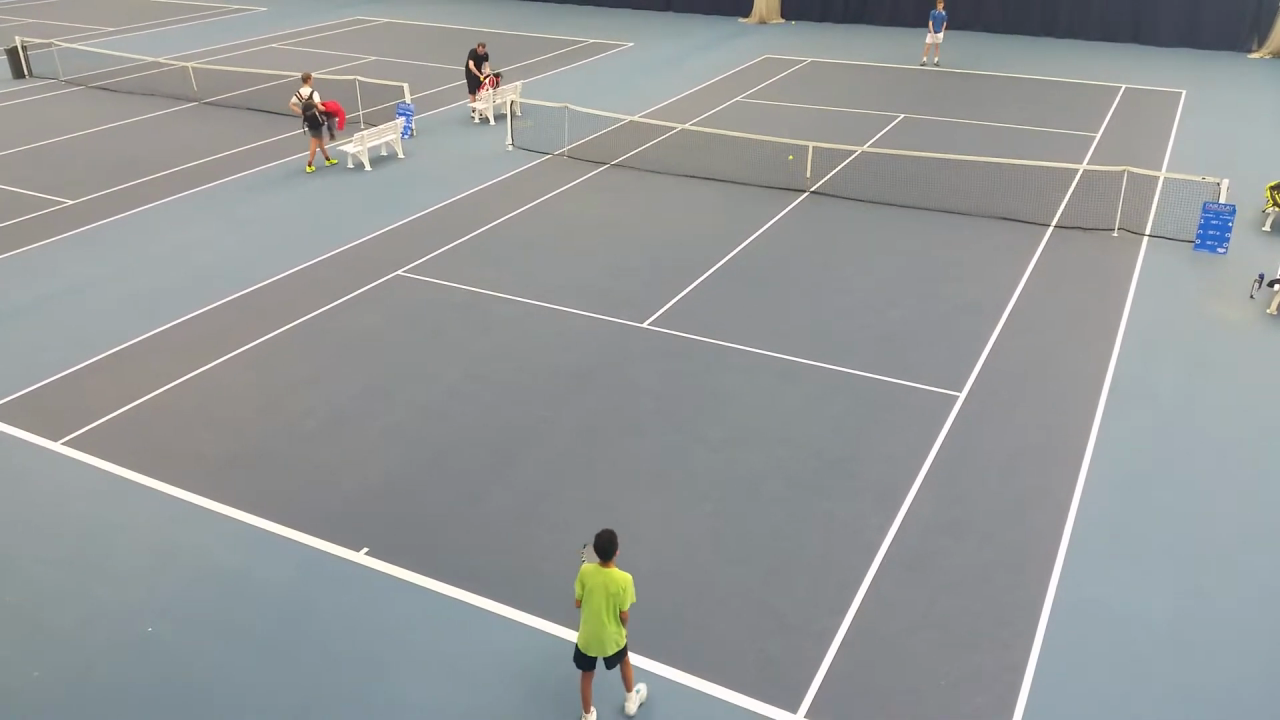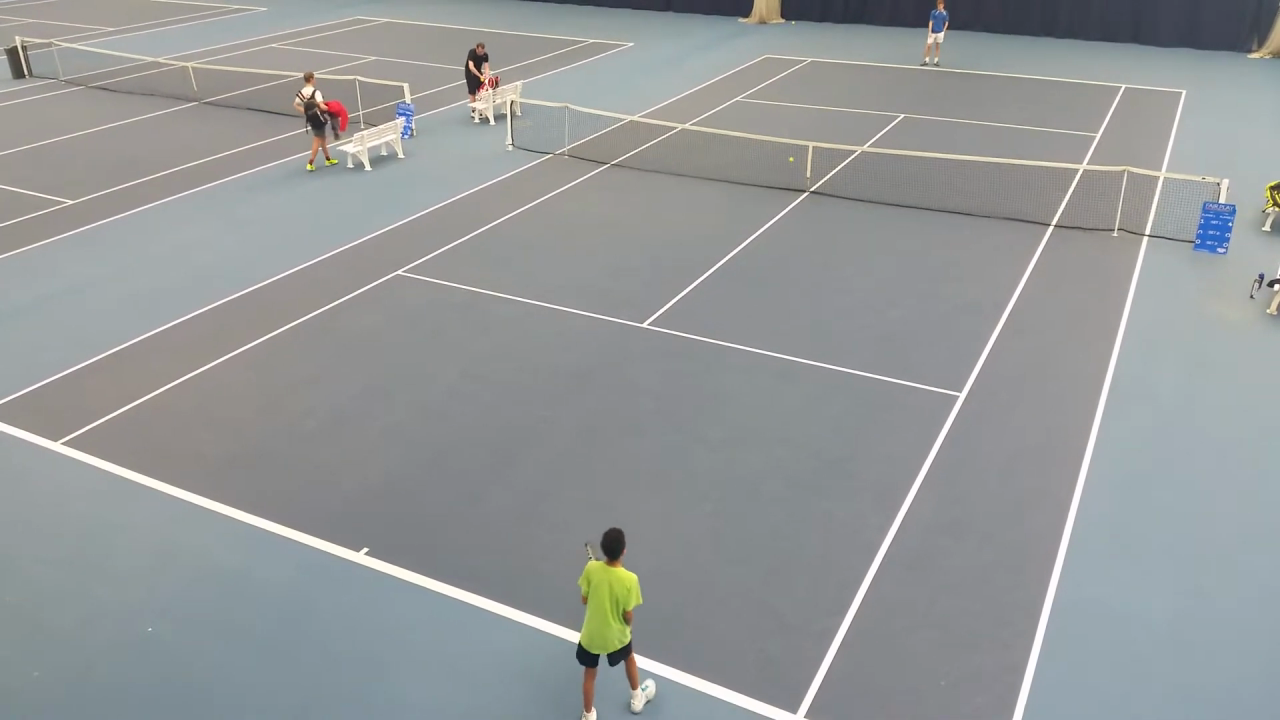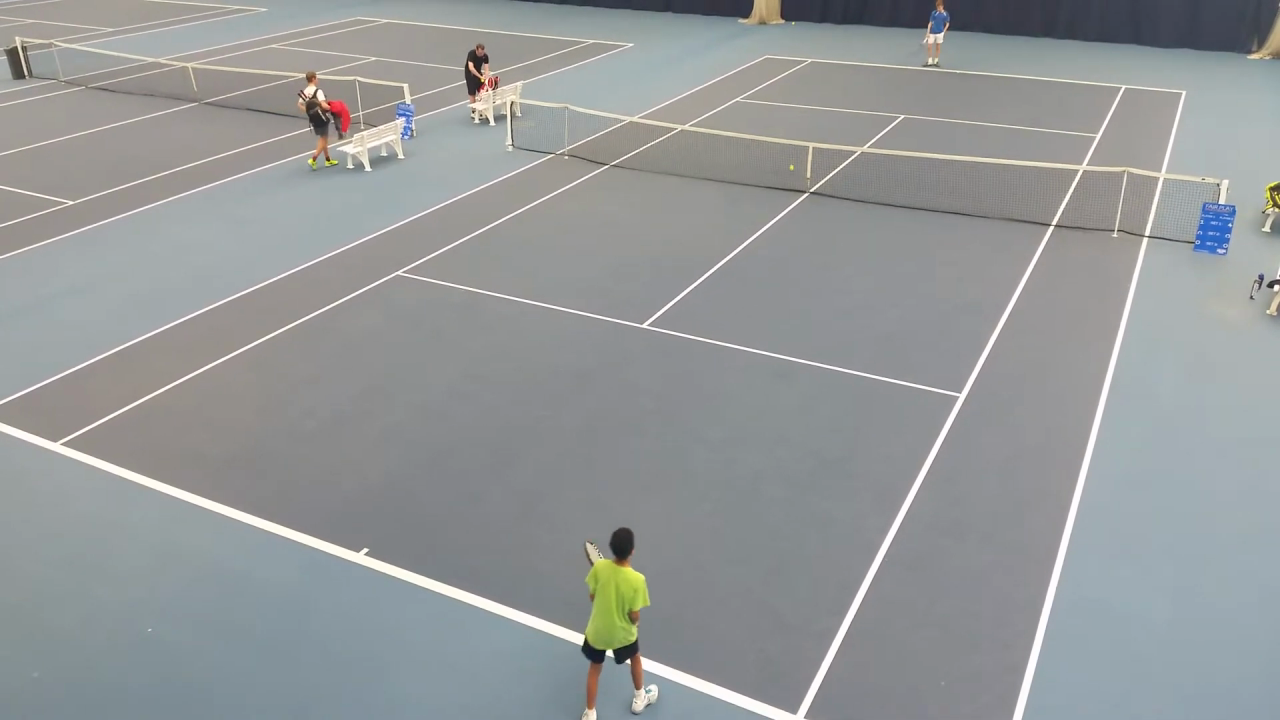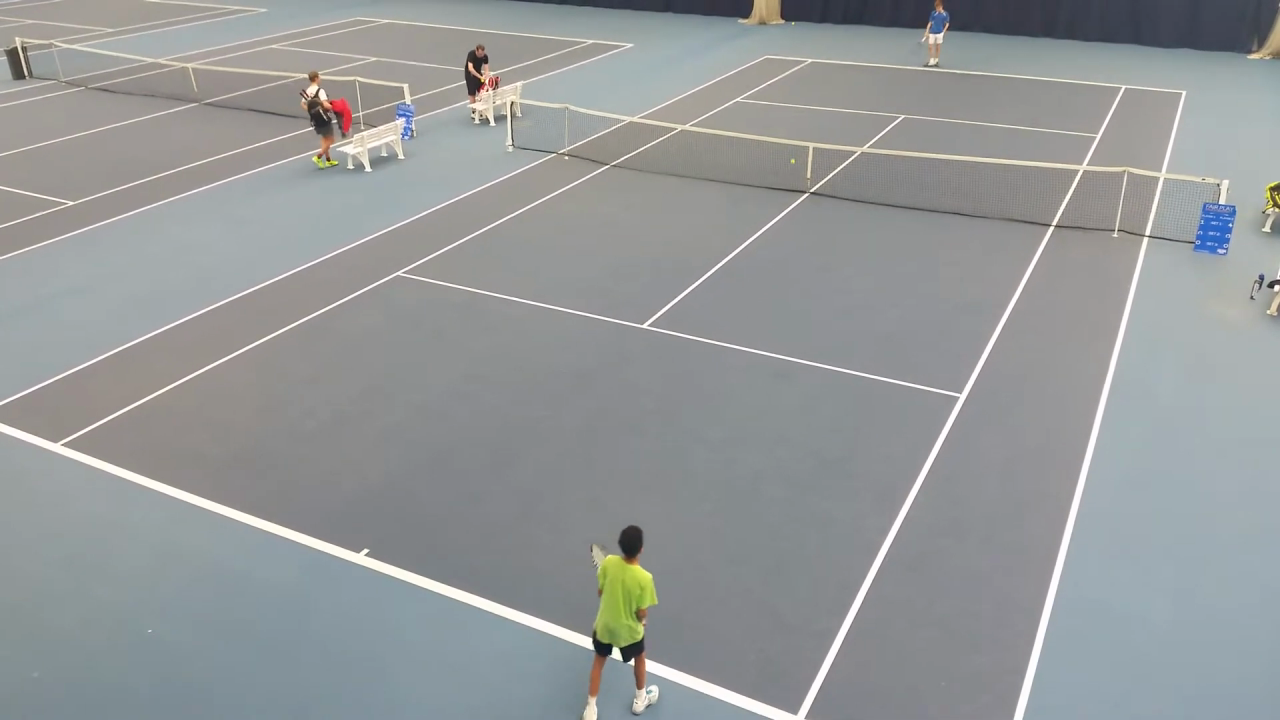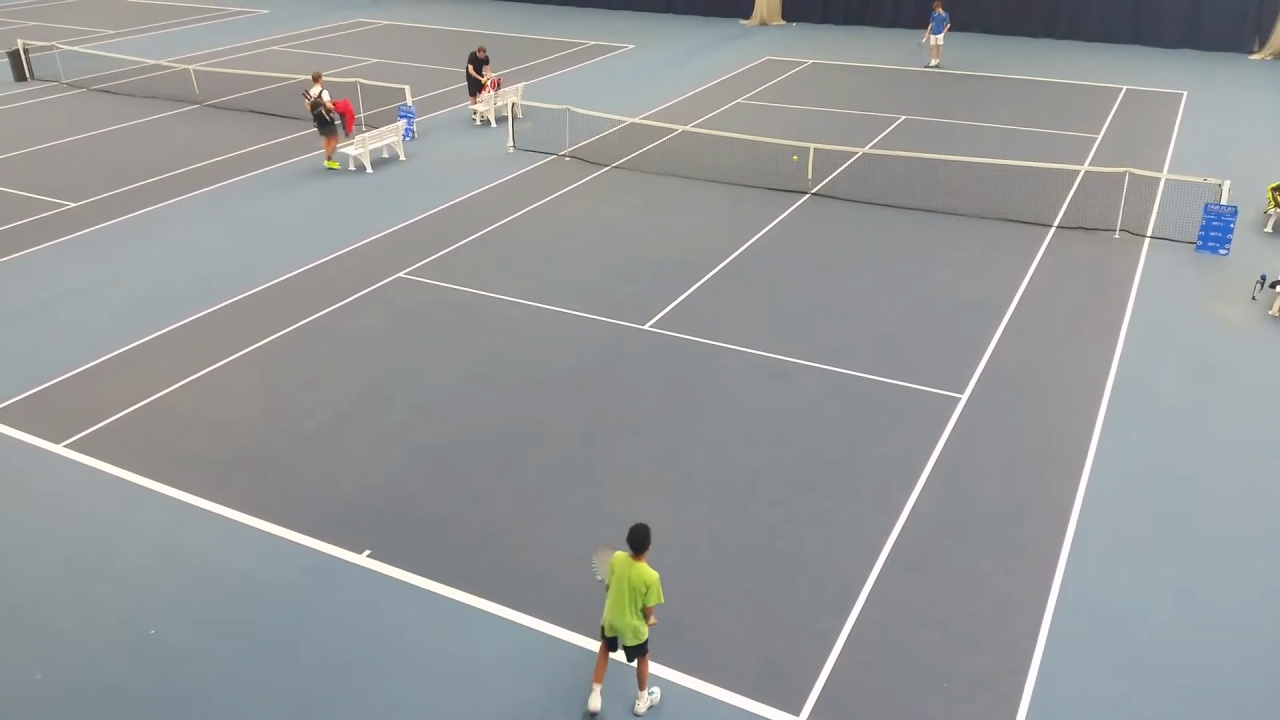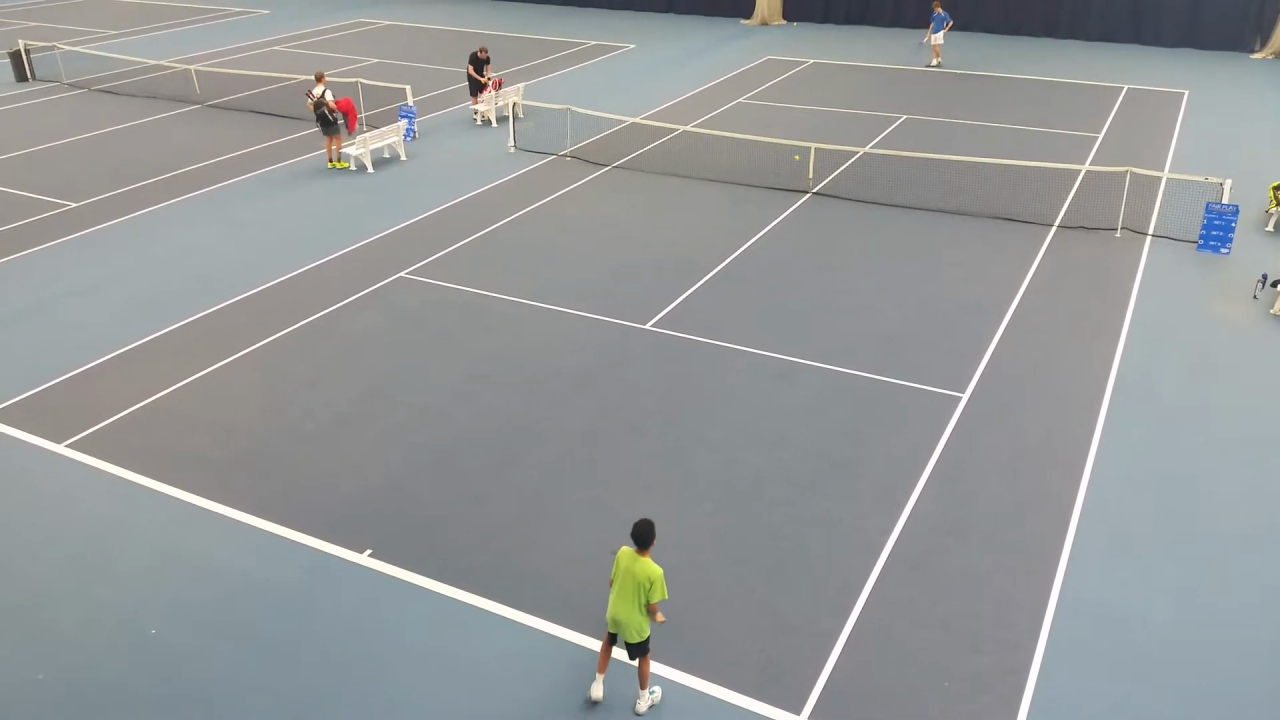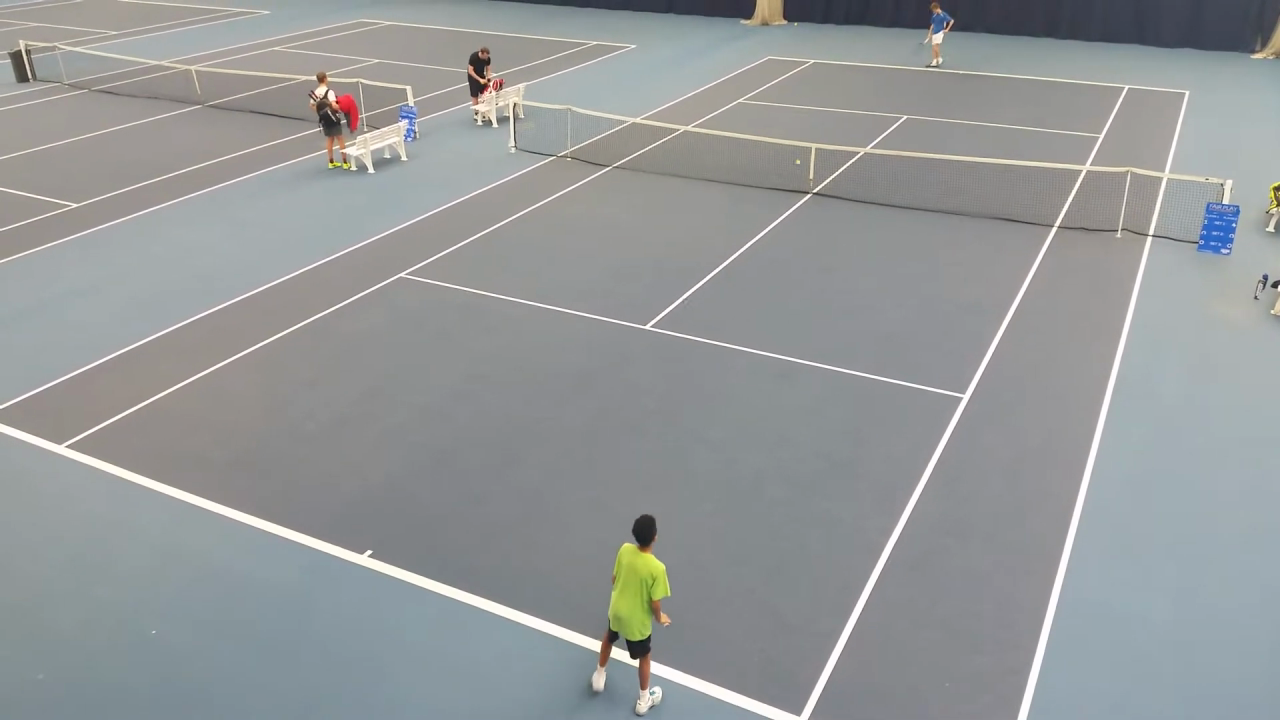
dt=0.1s
person 1, frame 1
left shoulder: (585, 571)
right shoulder: (624, 579)
left elbow: (578, 603)
right elbow: (624, 614)
right wrist: (623, 628)
left hip: (588, 635)
right hip: (612, 635)
left knee: (587, 675)
right knee: (625, 662)
right ankle: (631, 702)
person 1, frame 2
left shoulder: (591, 569)
right shoulder: (629, 579)
left elbow: (584, 600)
right elbow: (628, 614)
right wrist: (627, 625)
left hip: (590, 634)
right hip: (616, 634)
left knee: (589, 673)
right knee: (629, 659)
right ankle: (637, 698)
person 1, frame 3
left shoulder: (599, 566)
right shoulder: (636, 579)
left elbow: (592, 595)
right elbow: (634, 614)
right wrist: (633, 624)
left hip: (597, 629)
right hip: (622, 631)
left knee: (595, 668)
right knee: (635, 658)
right ankle: (639, 699)
person 1, frame 4
left shoulder: (609, 562)
right shoulder: (644, 578)
left elbow: (600, 592)
right elbow: (642, 612)
right wrist: (640, 622)
left hip: (605, 624)
right hip: (629, 628)
left knee: (599, 660)
right knee: (639, 657)
right ankle: (640, 699)
person 1, frame 5
left shoulder: (617, 559)
right shoulder: (651, 576)
left elbow: (608, 588)
right elbow: (648, 610)
right wrist: (649, 619)
left hip: (611, 620)
right hip: (633, 627)
left knee: (604, 651)
right knee: (642, 659)
left ankle: (595, 695)
right ankle: (642, 701)
person 1, frame 6
left shoulder: (622, 553)
right shoulder: (654, 572)
left elbow: (612, 583)
right elbow: (652, 607)
right wrist: (656, 616)
left hip: (614, 614)
right hip: (636, 623)
left knee: (608, 642)
right knee: (644, 657)
left ankle: (597, 685)
right ankle: (643, 700)
person 1, frame 7
left shoulder: (625, 550)
right shoulder: (657, 568)
left elbow: (614, 580)
right elbow: (655, 604)
right wrist: (660, 617)
left hip: (616, 611)
right hip: (638, 620)
left knee: (609, 638)
right knee: (644, 657)
left ankle: (600, 675)
right ankle: (643, 700)
